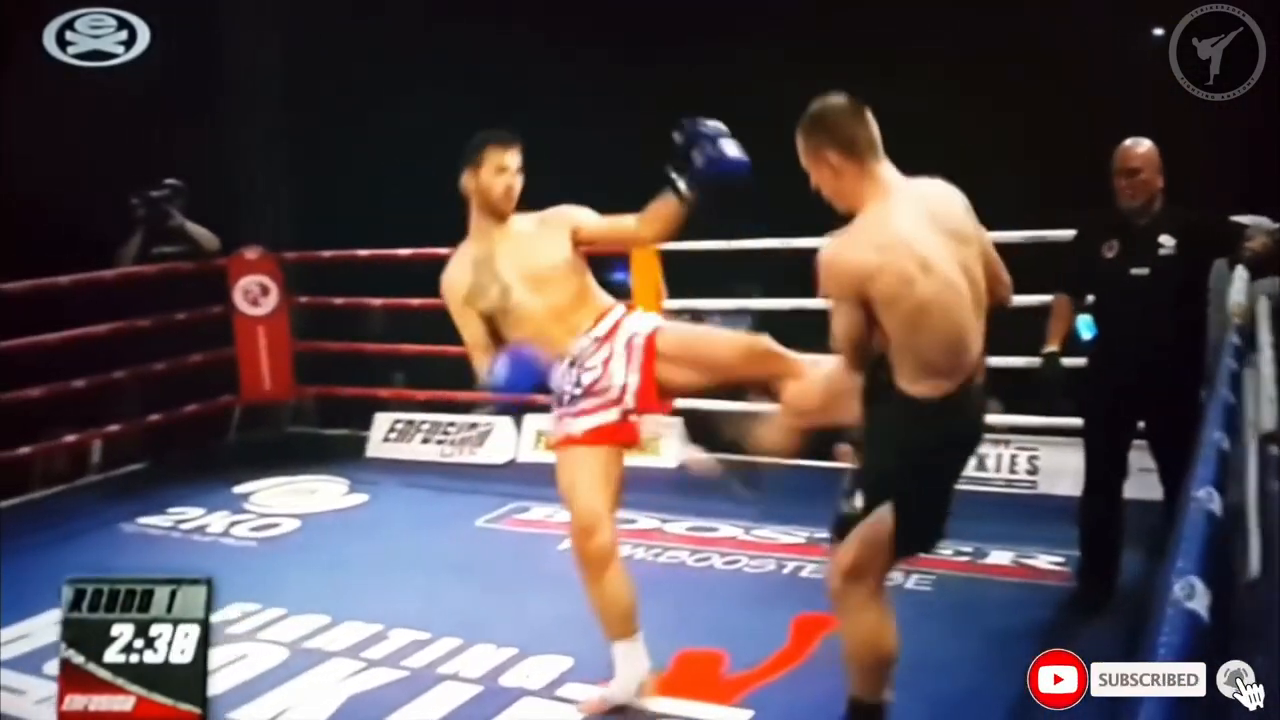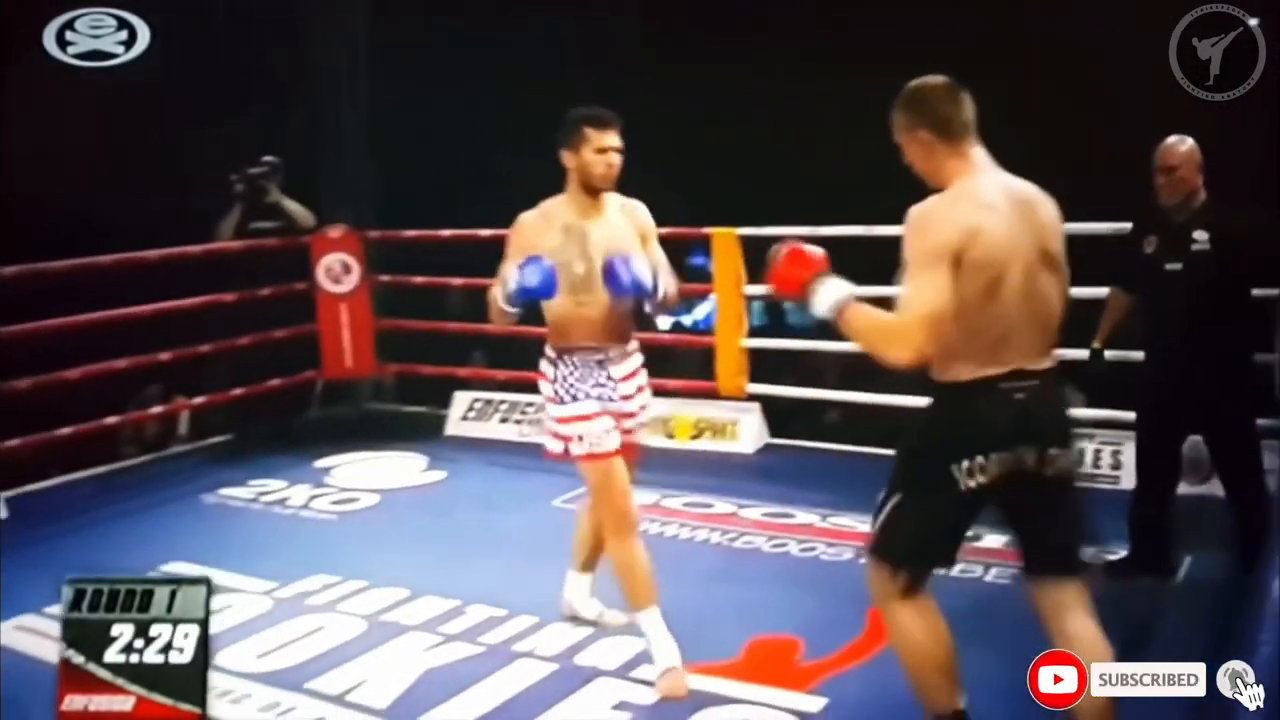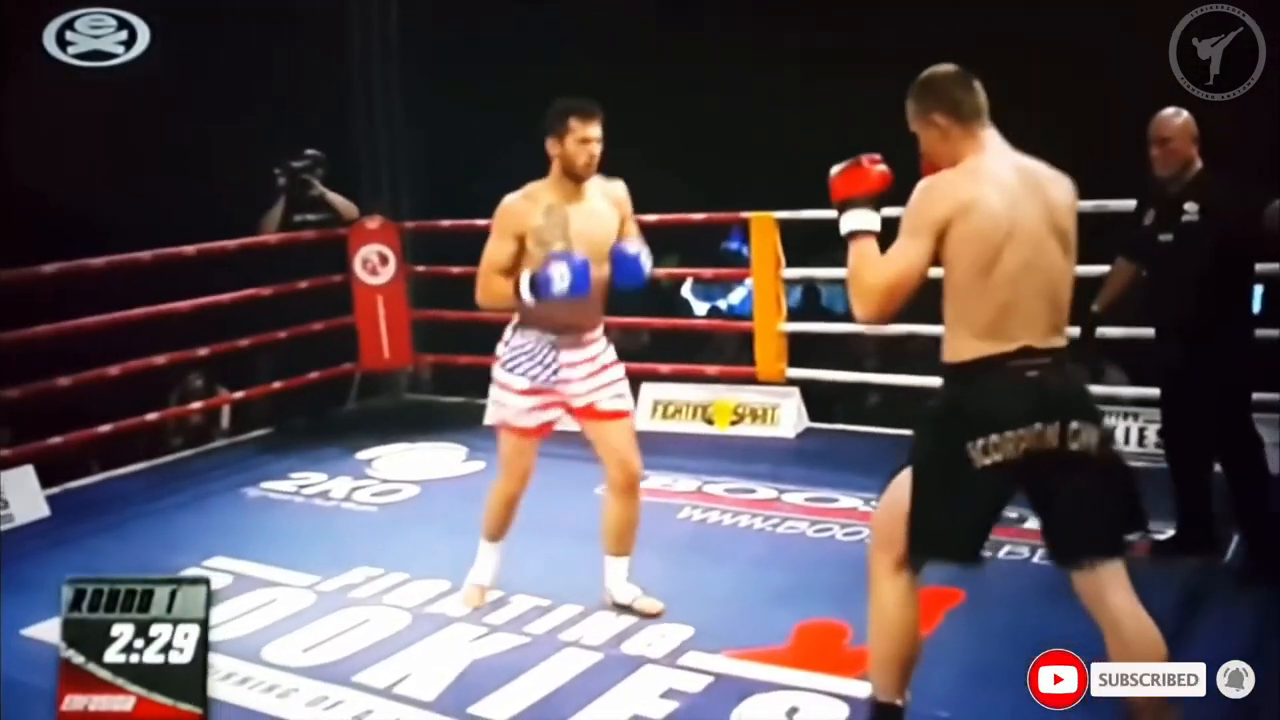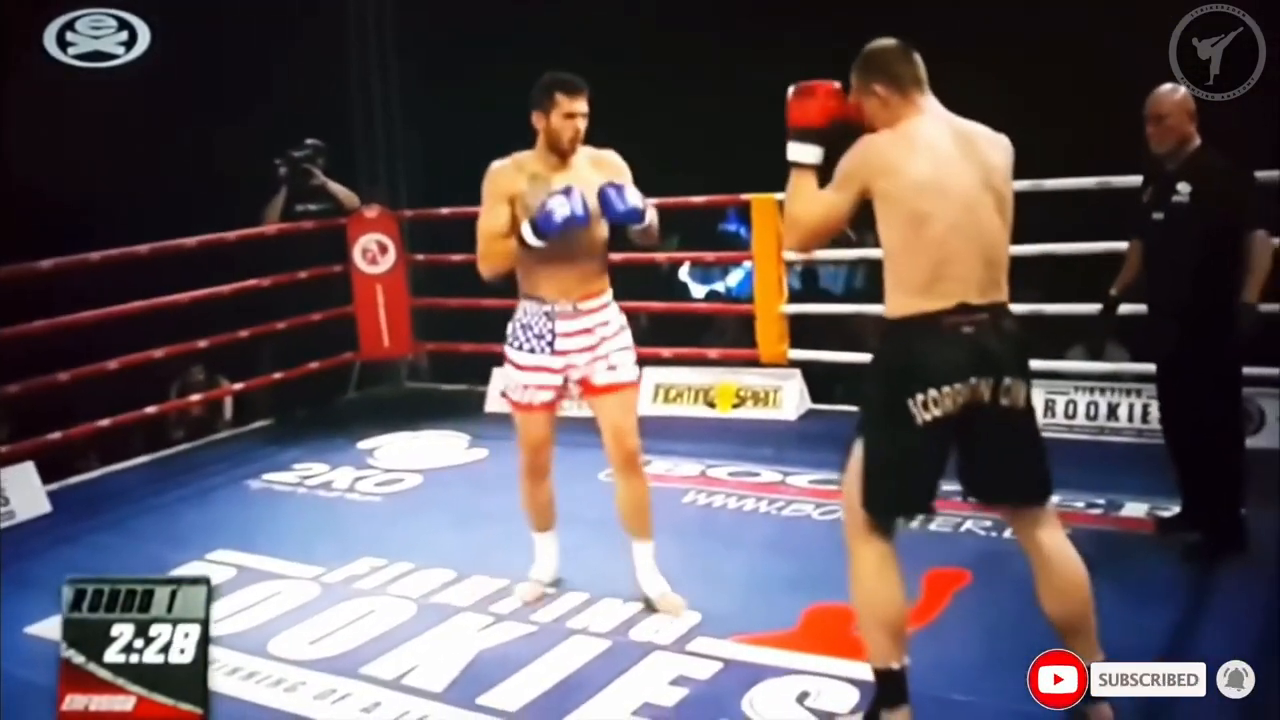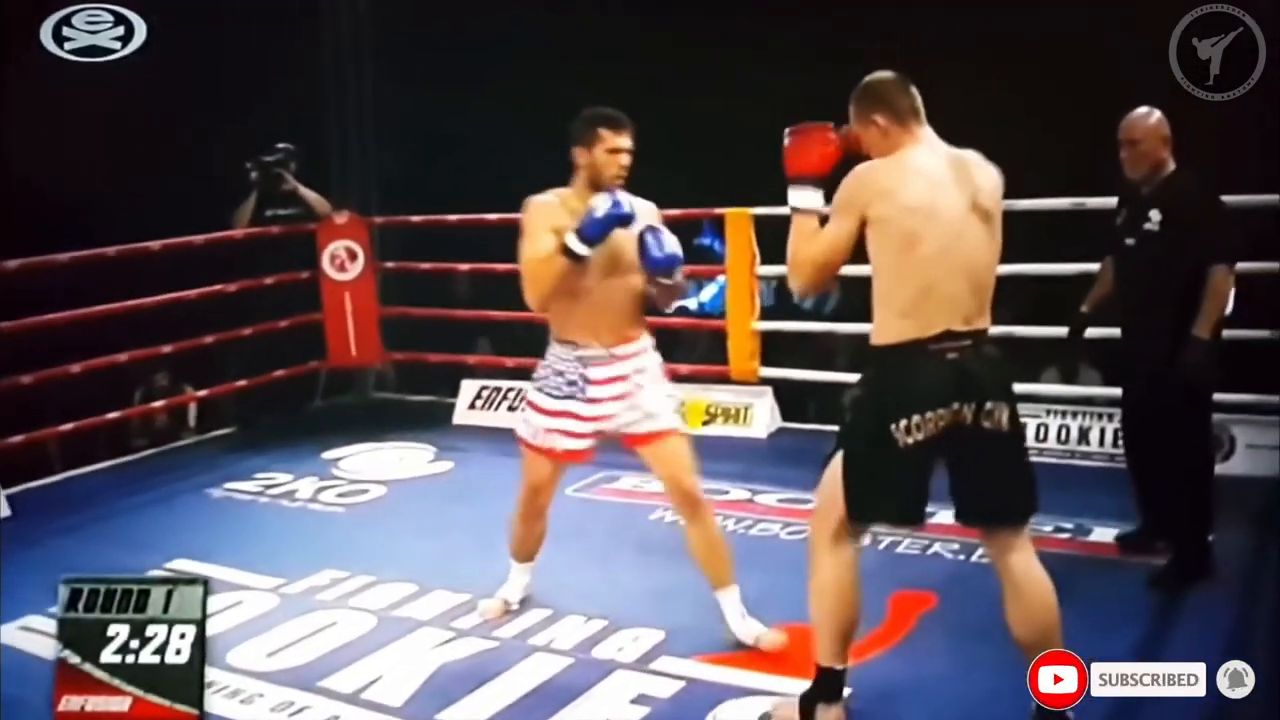
dt=0.4s
person 1, frame 1
left shoulder: (849, 255)
right shoulder: (945, 198)
left elbow: (853, 349)
right elbow: (1000, 292)
left hip: (924, 422)
right hip: (951, 383)
left knee: (852, 575)
right knee: (809, 391)
person 1, frame 2
left shoulder: (938, 218)
right shoulder: (1041, 204)
left elbow: (907, 347)
left wrist: (824, 292)
left hip: (970, 416)
right hip: (1041, 408)
left knee: (893, 581)
right knee: (1063, 594)
person 1, frame 3
left shoulder: (941, 193)
right shoulder: (1058, 186)
left elbow: (872, 303)
left wrist: (857, 213)
left hip: (982, 400)
right hip: (1058, 390)
left knee: (891, 552)
right knee: (1105, 581)
person 1, frame 4
left shoulder: (875, 152)
right shoulder: (996, 146)
left elbow: (800, 233)
left wrist: (803, 143)
left hip: (919, 352)
right hip: (995, 342)
left knee: (868, 526)
right knee: (1038, 524)
person 1, frame 5
left shoulder: (870, 180)
right shoulder: (986, 175)
left elbow: (805, 278)
left wrist: (804, 188)
left hip: (904, 376)
right hip: (978, 368)
left knee: (833, 526)
right knee: (1011, 545)
person 2, frame 1
left shoulder: (557, 222)
right shoulder: (460, 277)
left elbow: (645, 230)
right elbow: (486, 364)
left wrist: (688, 178)
right wrist: (502, 373)
left hip: (629, 343)
right hip: (577, 391)
left knee: (754, 352)
right knee: (591, 540)
right ankle: (630, 673)
person 2, frame 2
left shoulder: (633, 215)
right shoulder: (535, 226)
left elbow: (669, 290)
right elbow: (499, 314)
left wrist: (651, 284)
right wrist: (514, 294)
left hip: (626, 360)
right hip: (574, 370)
left knee: (608, 497)
right knee: (619, 511)
left ankle: (576, 592)
right ankle: (664, 650)
person 2, frame 3
left shoulder: (615, 198)
right shoulder: (519, 209)
left elbow: (631, 265)
right elbow: (485, 291)
left wrist: (636, 266)
right wrist: (534, 287)
left hip: (591, 349)
right hip: (532, 351)
left knee: (627, 472)
right knee: (513, 479)
left ankle: (618, 582)
right ankle: (485, 564)
person 2, frame 4
left shoulder: (608, 164)
right shoulder: (506, 175)
left elbow: (650, 234)
right elbow: (487, 263)
left wrist: (638, 212)
right wrist: (537, 228)
left hip: (600, 320)
right hip: (537, 326)
left knee: (626, 451)
right knee: (535, 458)
left ankle: (648, 573)
right ankle: (546, 561)
person 2, frame 5
left shoulder: (644, 212)
right shoulder: (545, 210)
left elbow: (665, 299)
right elbow: (536, 294)
left wrist: (669, 271)
right wrist: (583, 237)
left hip: (634, 364)
right hip: (567, 369)
left knee: (688, 493)
right knee: (533, 495)
left ankle: (737, 614)
right ankle: (516, 584)
person 3, frame 1
left shoulder: (1192, 229)
right shoulder: (1095, 234)
left elbow: (1247, 242)
right elbow: (1068, 294)
left wrist: (1255, 249)
right wrist: (1053, 347)
left hip: (1174, 377)
right hip: (1111, 375)
left knee: (1180, 475)
right knee: (1102, 477)
right ankle: (1097, 578)
person 3, frame 2
left shoulder: (1230, 226)
right shoulder: (1148, 230)
right elbow: (1125, 289)
right wrist: (1099, 341)
left hip: (1221, 371)
right hip: (1163, 369)
left knee: (1239, 467)
right knee: (1153, 463)
left ankle: (1260, 558)
right ankle: (1151, 552)
person 3, frame 3
left shoulder: (1225, 195)
right shoulder: (1152, 202)
right elbow: (1130, 259)
right wrist: (1098, 307)
left hip: (1223, 343)
right hip: (1175, 342)
left knee: (1233, 440)
right knee: (1182, 440)
right ankle: (1196, 530)
person 3, frame 4
left shoulder: (1222, 174)
right shoulder: (1155, 178)
left elbow: (1257, 235)
left wrist: (1249, 298)
right wrist: (1116, 291)
left hip: (1213, 324)
right hip: (1168, 321)
left knee: (1216, 423)
right knee: (1178, 419)
left ankle: (1225, 527)
right ankle: (1197, 507)
person 3, frame 5
left shoulder: (1195, 199)
right shoulder: (1131, 199)
left elbow: (1220, 270)
left wrist: (1201, 336)
right wrist: (1088, 307)
left hip: (1181, 348)
right hip: (1139, 344)
left knee: (1185, 448)
right knee: (1140, 436)
left ankle: (1192, 553)
right ankle: (1158, 523)
